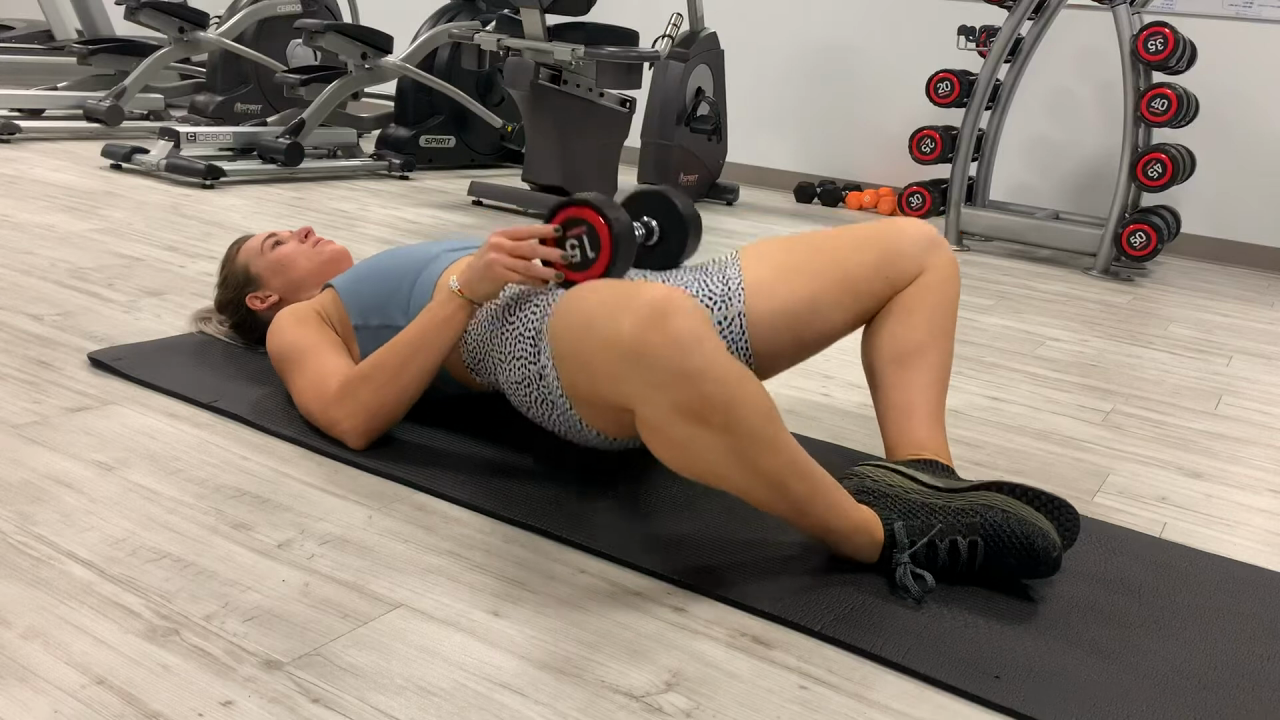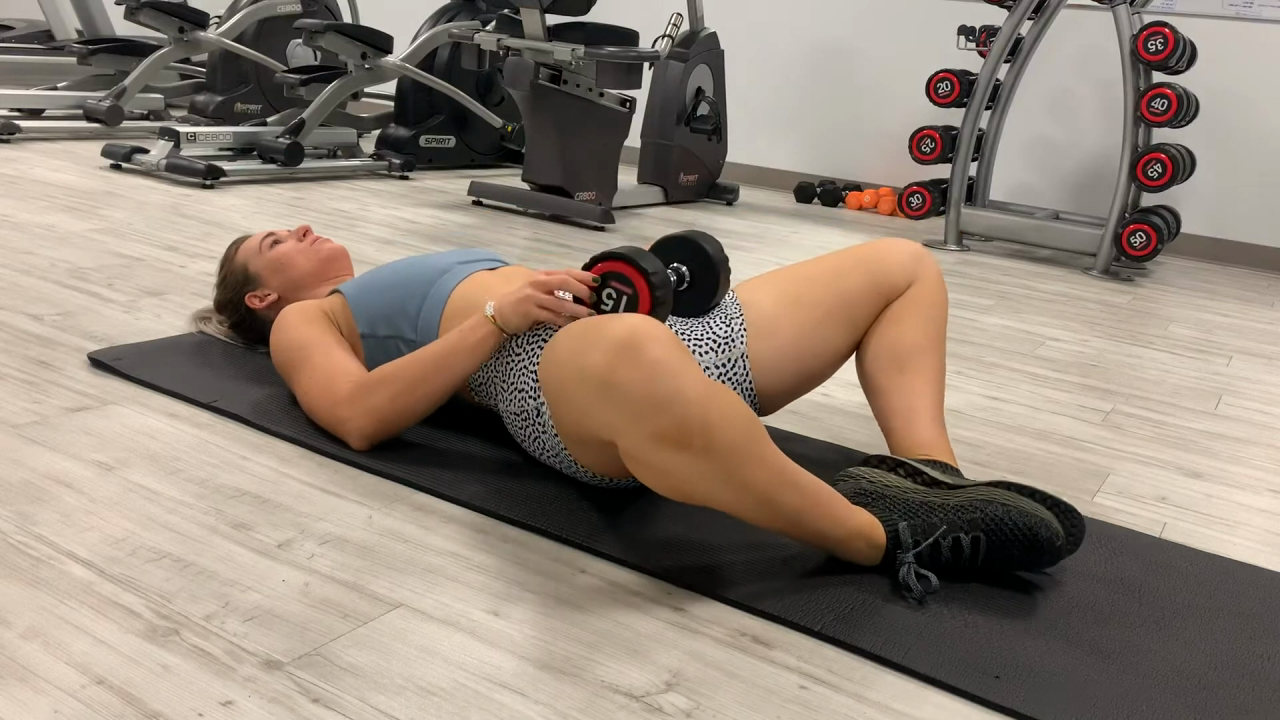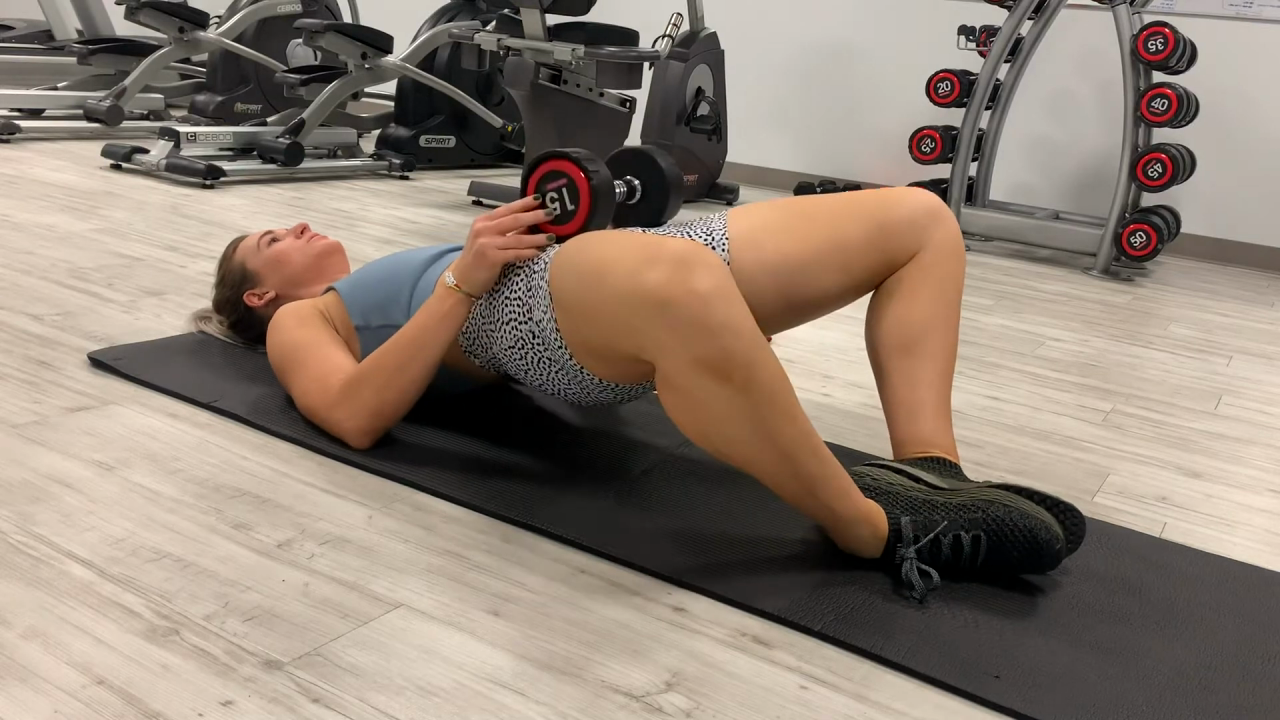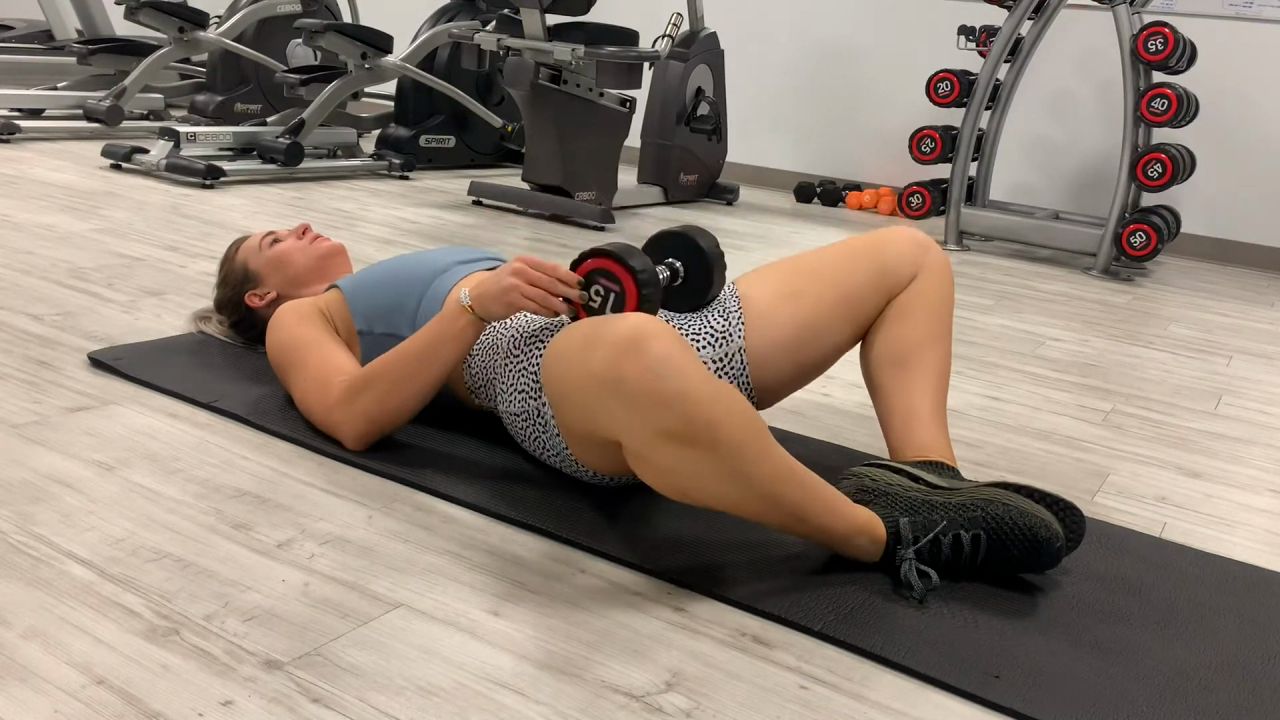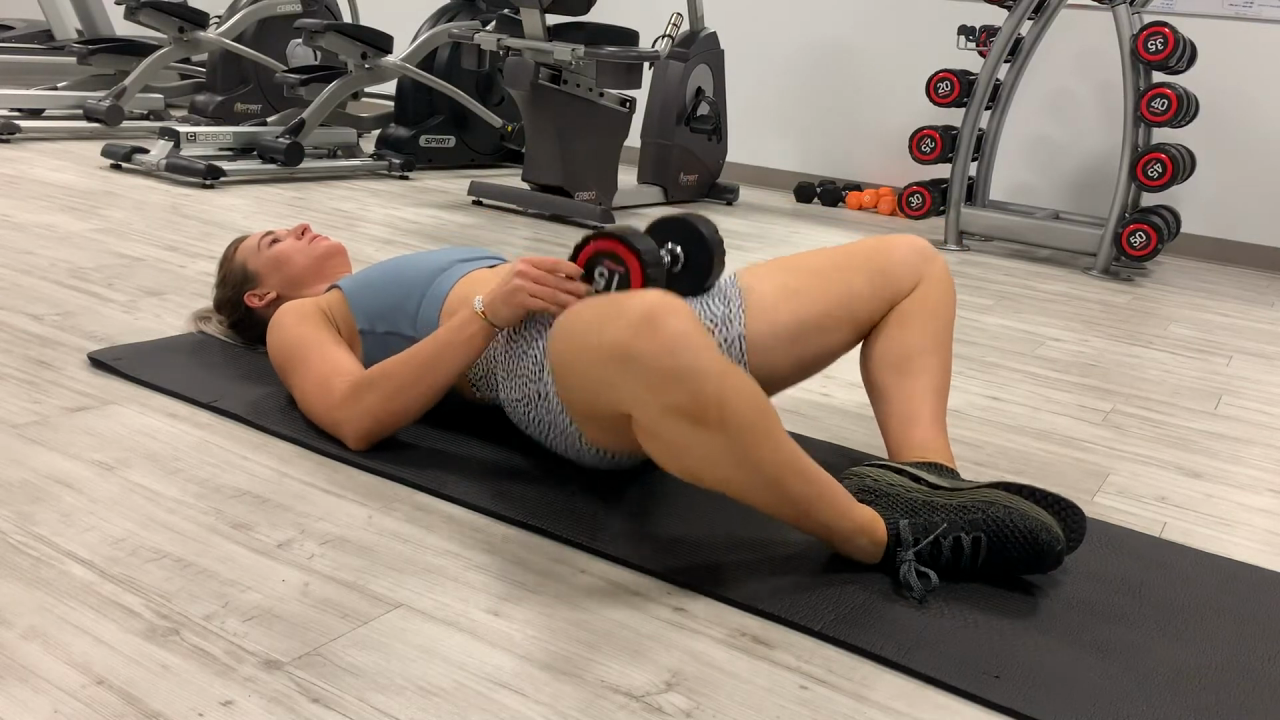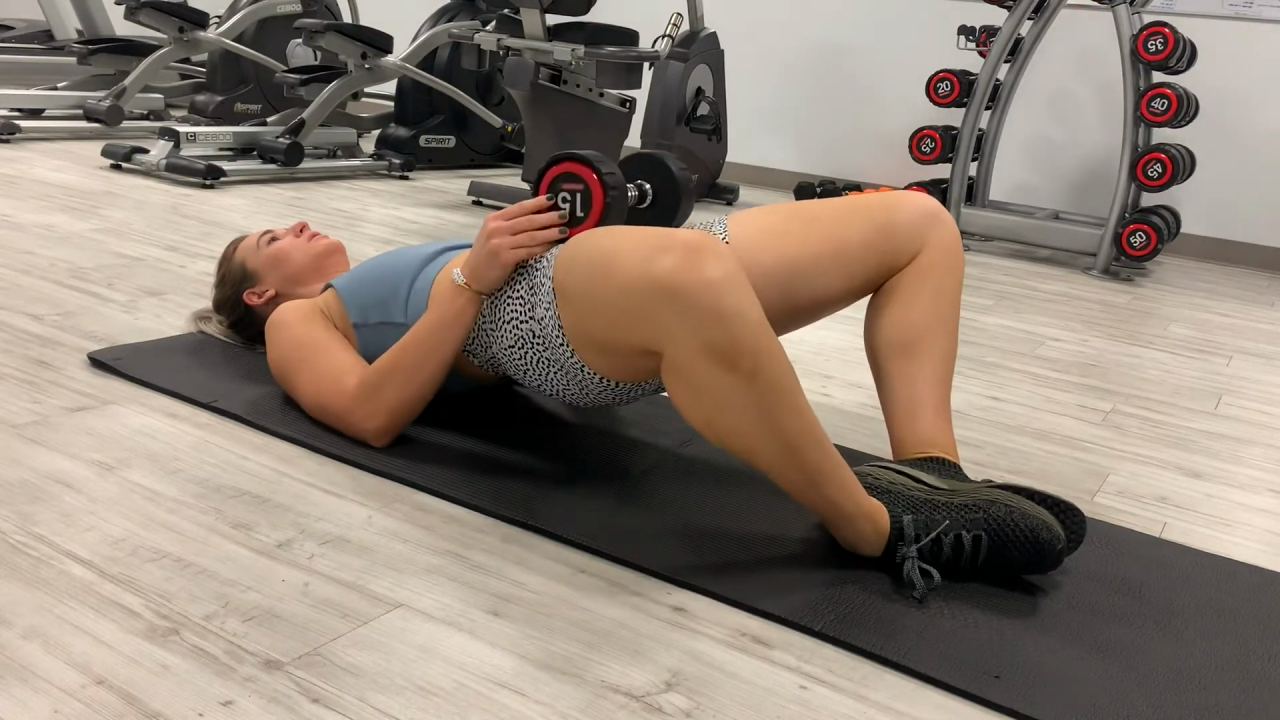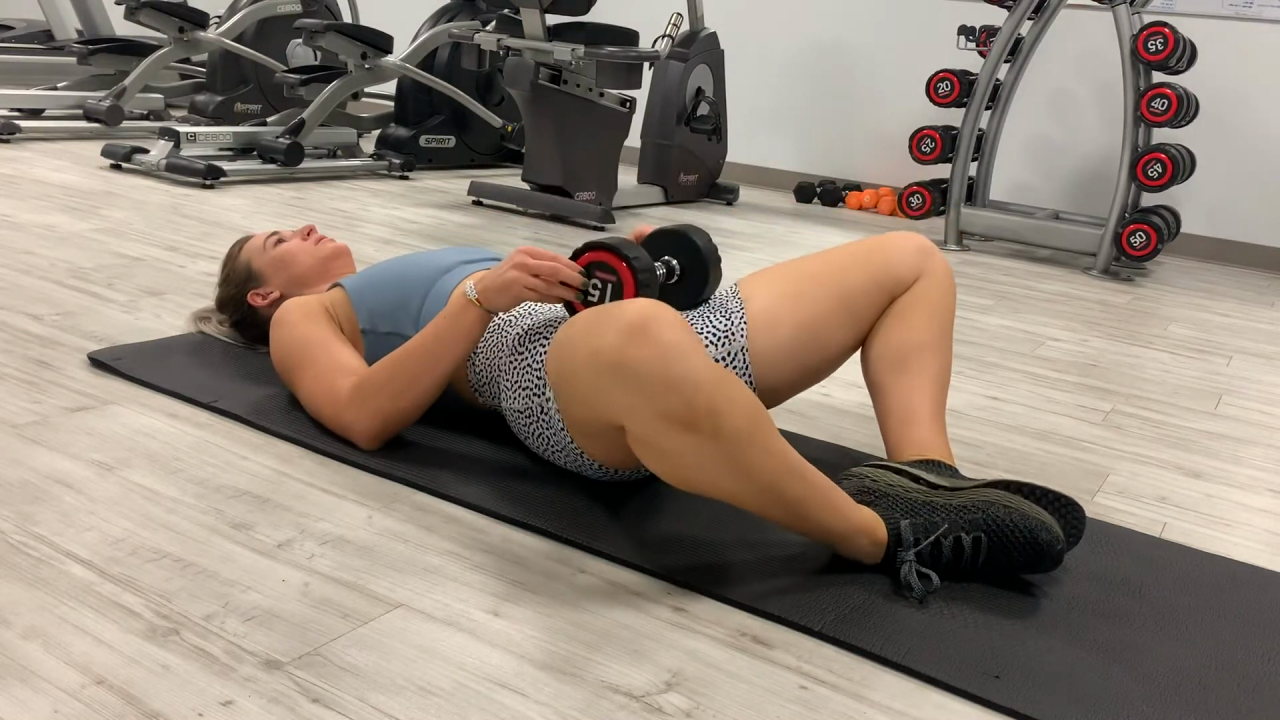
dt=0.7s
person 1, frame 1
left shoulder: (394, 283)
right shoulder: (301, 324)
right elbow: (354, 418)
right wrist: (466, 287)
left hip: (631, 288)
right hip: (530, 327)
left knee: (914, 246)
right knee: (658, 330)
left ankle: (919, 476)
right ankle: (881, 534)
person 1, frame 2
left shoulder: (403, 287)
right shoulder: (303, 326)
right elbow: (362, 417)
right wrist: (498, 315)
left hip: (661, 328)
right hip: (544, 366)
left knee: (903, 265)
right knee: (631, 357)
left ankle: (925, 479)
right ankle: (881, 537)
person 1, frame 3
left shoulder: (392, 281)
right shoulder: (301, 324)
right elbow: (357, 416)
left wrist: (601, 218)
right wrist: (464, 277)
left hip: (644, 270)
right hip: (531, 299)
left knee: (918, 218)
right knee: (679, 287)
left ankle: (925, 473)
right ankle: (877, 529)
person 1, frame 4
left shoulder: (401, 280)
right shoulder: (300, 323)
right elbow: (355, 418)
right wrist: (477, 302)
left hip: (655, 327)
right hip: (538, 359)
left knee: (908, 254)
right knee: (637, 359)
left ankle: (923, 478)
right ankle: (881, 535)
person 1, frame 5
left shoulder: (397, 284)
right shoulder: (302, 322)
right elbow: (359, 417)
right wrist: (490, 307)
left hip: (656, 319)
right hip: (544, 351)
left knee: (910, 262)
right knee: (647, 333)
left ankle: (921, 478)
right ankle: (885, 534)
person 1, frame 6
left shoulder: (392, 280)
right shoulder: (297, 325)
right elbow: (373, 414)
left wrist: (613, 231)
right wrist: (473, 276)
left hip: (608, 287)
right hip: (532, 304)
left knee: (917, 222)
right knee: (689, 274)
left ankle: (925, 475)
right ankle: (880, 529)
person 1, frame 7
left shoulder: (402, 284)
right shoulder: (303, 321)
right elbow: (368, 416)
right wrist: (481, 295)
left hip: (670, 326)
right hip: (543, 362)
left knee: (910, 258)
right knee: (642, 340)
left ankle: (919, 476)
right ankle: (883, 535)
